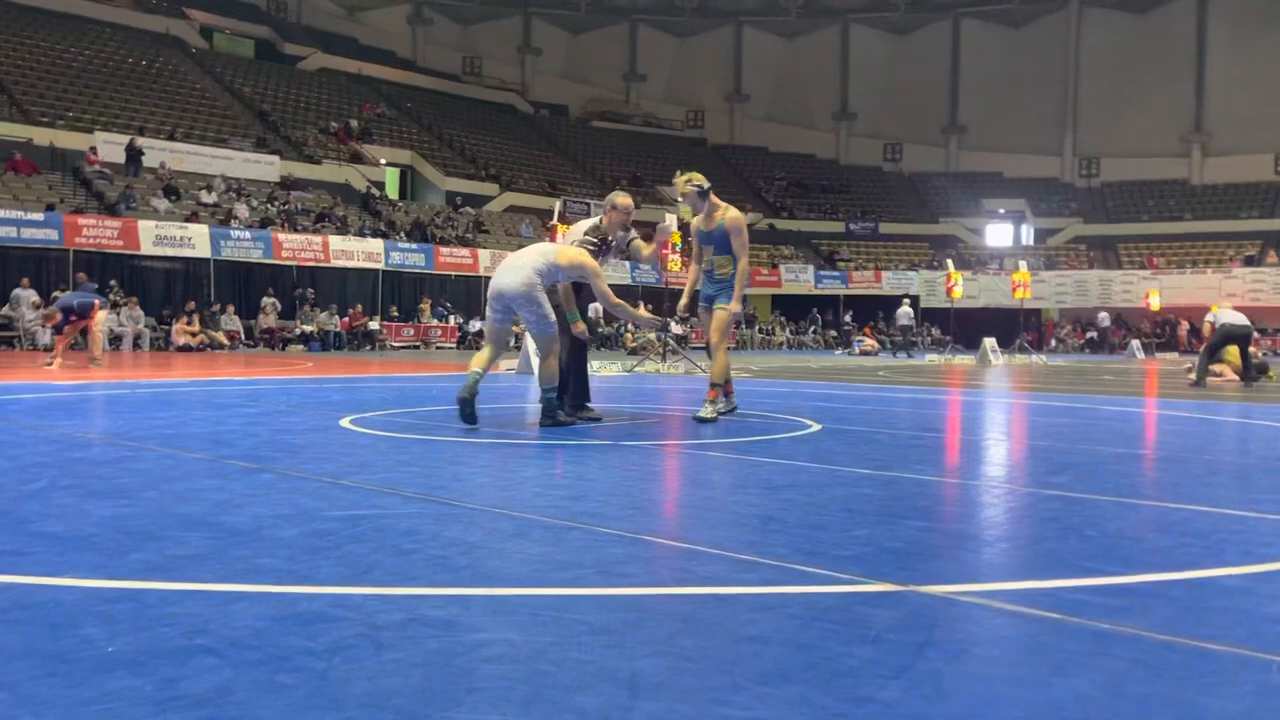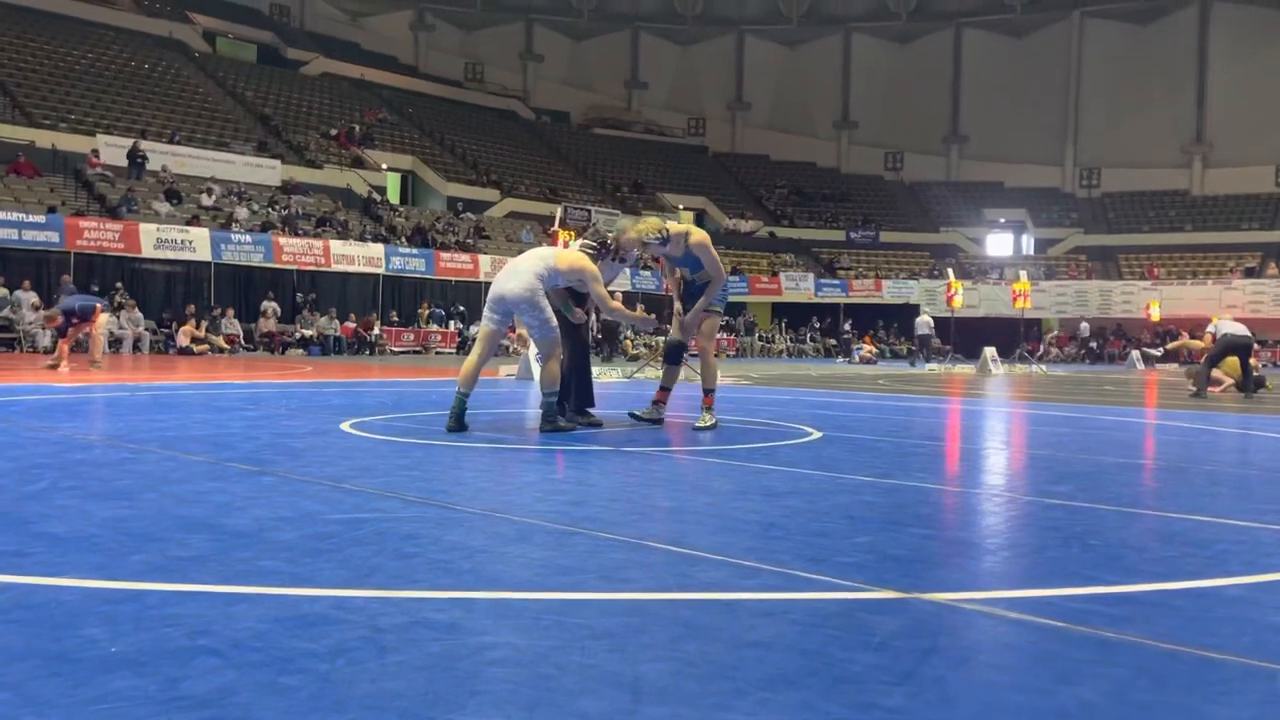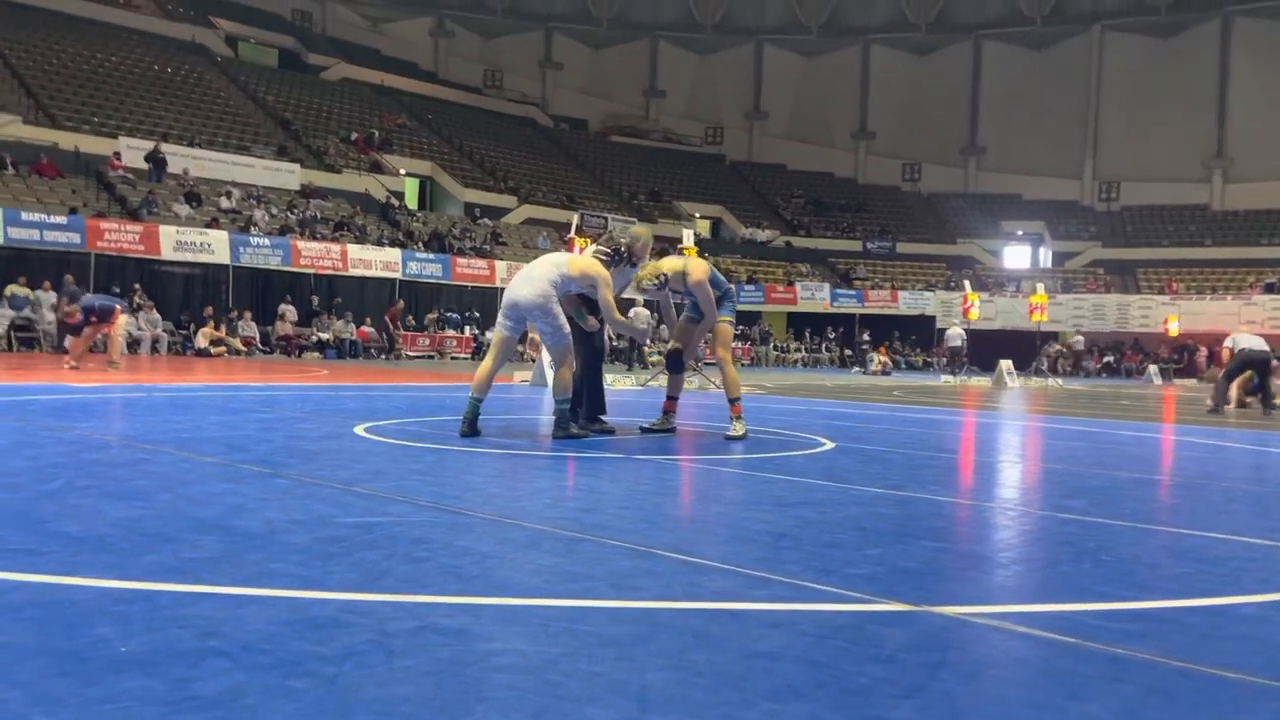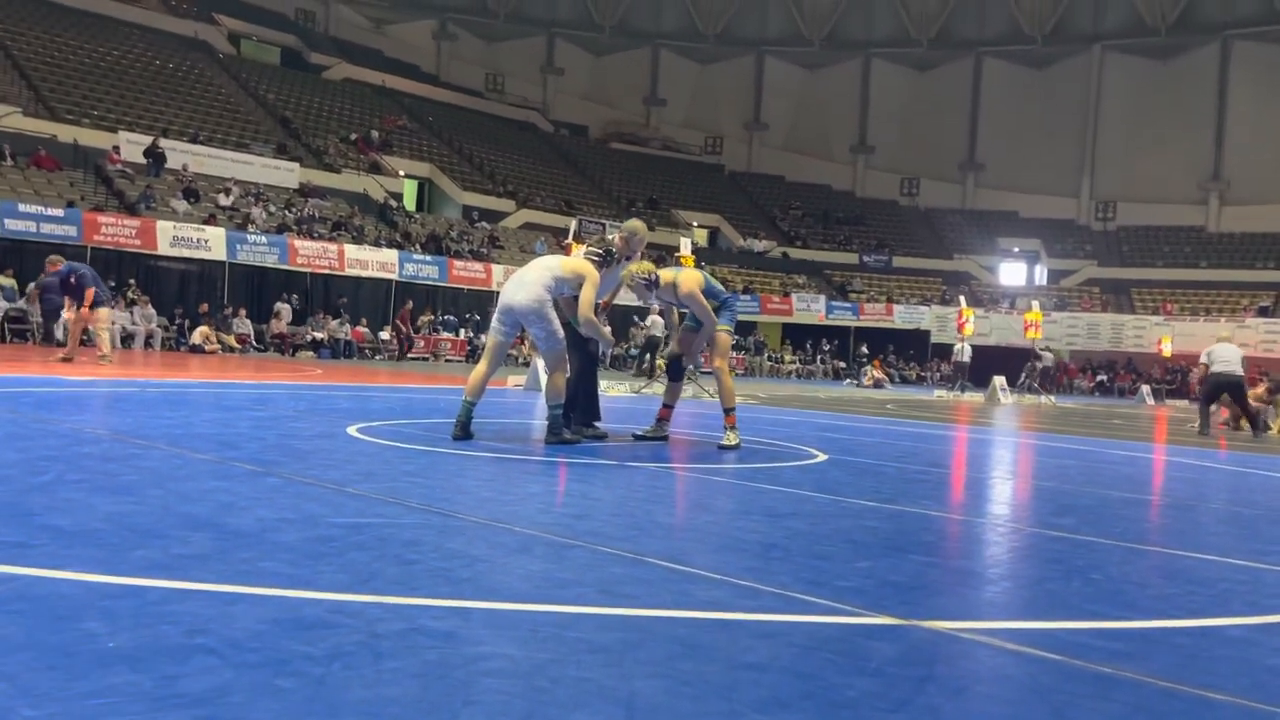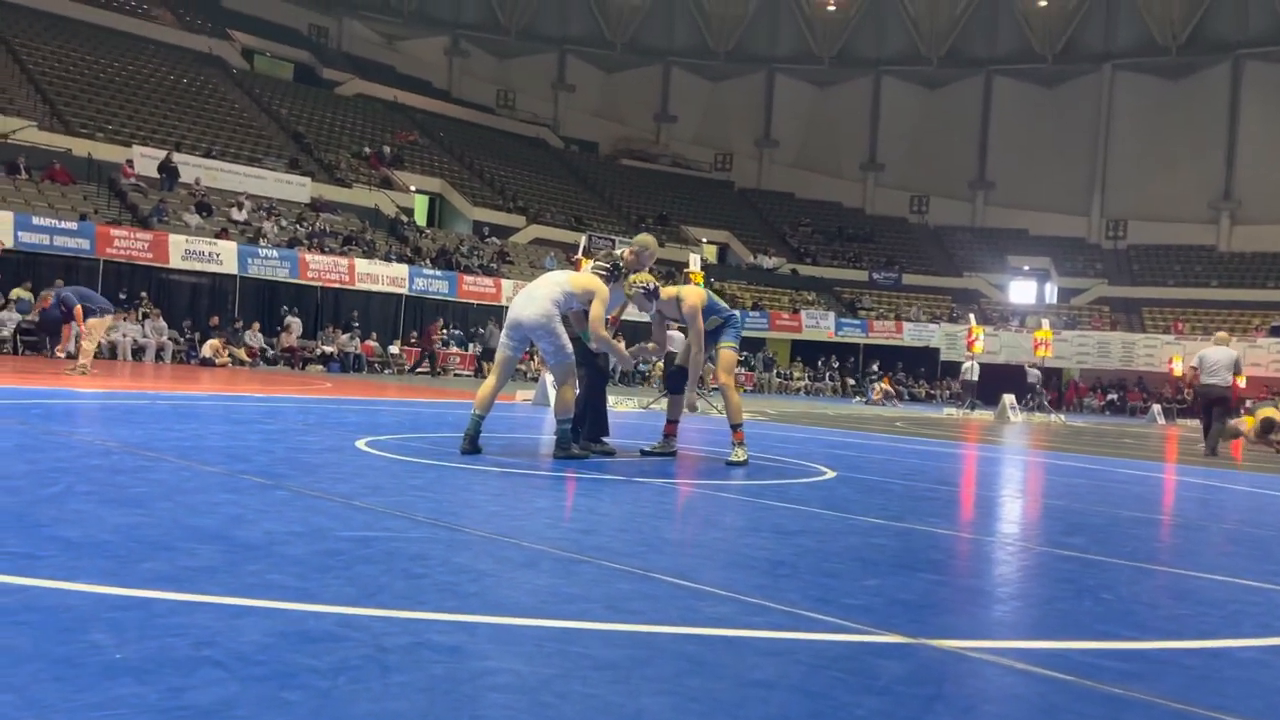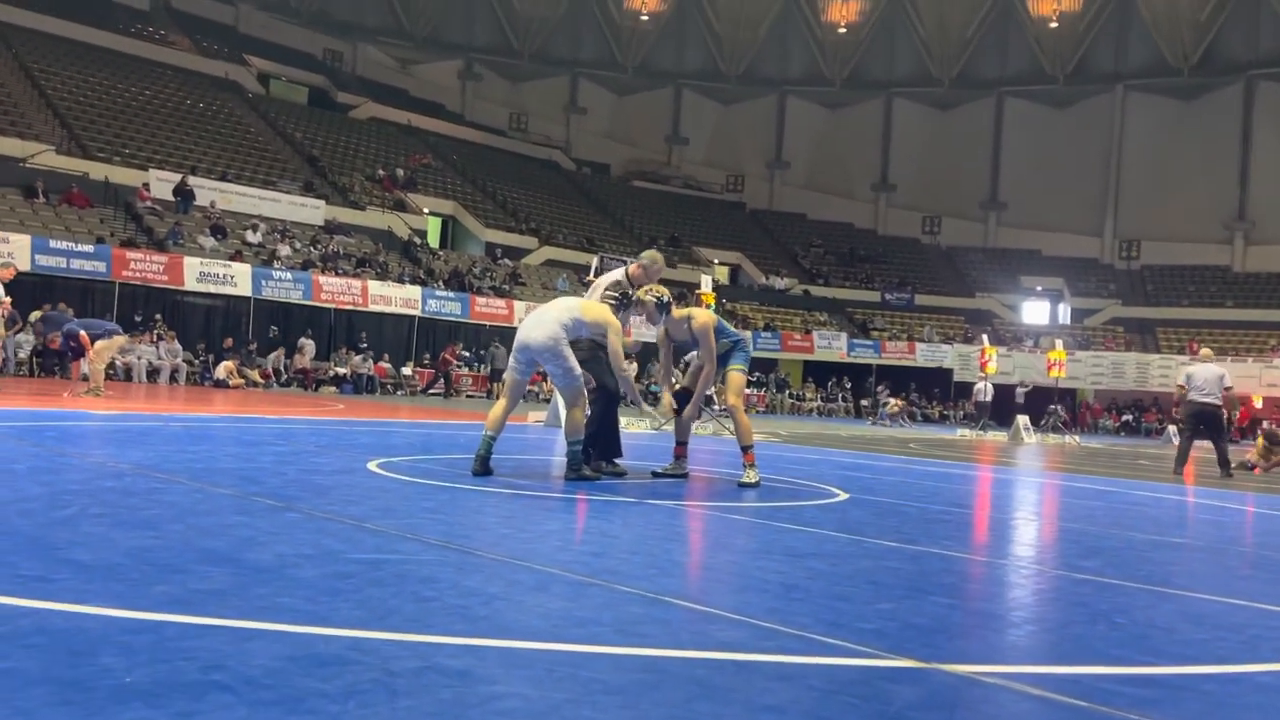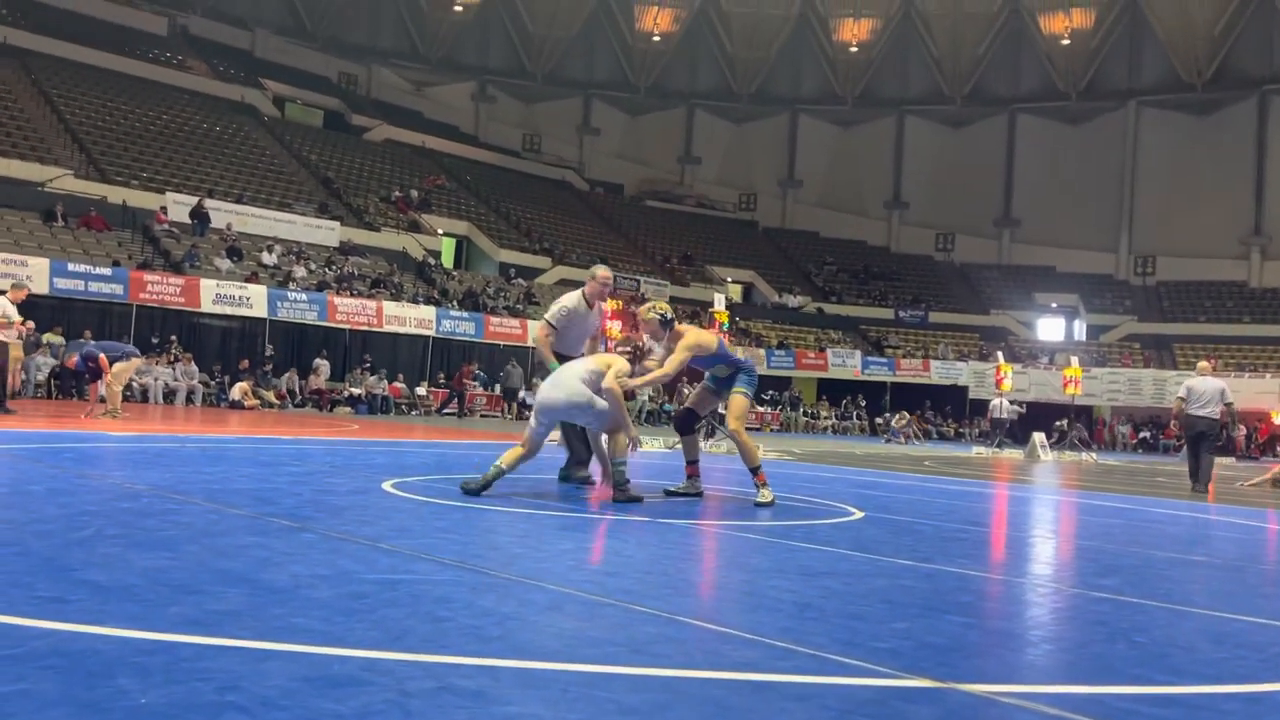
dt=0.7s
person 1, frame 1
left shoulder: (623, 234)
right shoulder: (583, 233)
left elbow: (645, 257)
left wrist: (659, 242)
right wrist: (574, 318)
left hip: (581, 285)
right hip: (558, 285)
left knee: (578, 340)
right knee: (574, 340)
left ankle: (558, 398)
right ankle: (576, 404)
person 1, frame 2
left shoulder: (628, 256)
right shoulder: (586, 249)
left wrist: (589, 302)
right wrist: (570, 310)
left hip: (582, 295)
right hip: (560, 293)
left knee: (578, 348)
right knee: (576, 347)
left ankle: (558, 403)
right ankle: (576, 409)
person 1, frame 3
left shoulder: (640, 260)
right shoulder: (598, 255)
left hip: (596, 302)
right hip: (574, 300)
left knee: (594, 355)
right knee: (589, 354)
left ankle: (572, 409)
right ankle: (589, 415)
person 1, frame 4
left shoulder: (632, 257)
right shoulder: (593, 252)
left wrist: (603, 311)
right hip: (568, 303)
left knee: (588, 359)
right knee: (583, 359)
left ankle: (566, 415)
right ankle: (583, 421)
person 1, frame 5
left shoulder: (639, 271)
right shoulder: (603, 265)
left wrist: (613, 324)
right hip: (576, 318)
left knee: (600, 374)
right knee: (593, 373)
left ankle: (575, 429)
right ankle: (590, 436)
person 1, frame 6
left shoulder: (637, 287)
right shoulder: (612, 283)
left hip: (603, 342)
right hip: (586, 341)
left knee: (610, 395)
right knee: (606, 394)
left ankle: (588, 450)
right ankle: (601, 457)
person 1, frame 7
left shoulder: (600, 309)
right shoulder: (568, 304)
right elbow: (540, 337)
right wrist: (555, 369)
left hip: (575, 362)
right hip: (553, 362)
left ankle: (574, 469)
right ankle: (577, 465)
person 2, frame 1
left shoulder: (732, 218)
right shoulder: (696, 223)
left elbow: (743, 260)
left wrist: (737, 299)
right wrist: (686, 296)
left hip: (728, 287)
right hip: (707, 288)
left knee: (716, 343)
right knee: (713, 347)
left ankle: (712, 404)
right ankle: (728, 399)
person 2, frame 2
left shoulder: (697, 240)
right shoulder: (658, 243)
left elbow: (719, 277)
left wrist: (696, 312)
right wrist: (677, 300)
left hip: (712, 289)
right hip: (689, 289)
left knee: (705, 348)
right knee: (673, 348)
left ankle: (708, 412)
right ankle: (658, 408)
person 2, frame 3
left shoulder: (695, 277)
right shoulder: (657, 273)
left elbow: (711, 315)
right elbow: (665, 306)
left wrist: (692, 345)
right wrist: (676, 336)
left hip: (721, 300)
right hip: (696, 301)
left knee: (722, 357)
right knee: (674, 354)
left ankle: (738, 420)
right ankle: (668, 417)
person 2, frame 4
left shoulder: (684, 288)
right shoulder: (657, 286)
left elbow: (711, 322)
right elbow: (669, 308)
left wrist: (693, 352)
right wrist: (675, 344)
left hip: (722, 308)
right hip: (699, 310)
left knee: (718, 366)
right knee: (674, 363)
left ankle: (732, 430)
right ankle: (661, 425)
person 2, frame 5
left shoulder: (688, 302)
right shoulder: (657, 307)
left elbow: (698, 350)
right elbow: (660, 347)
left wrist: (692, 391)
right wrist: (639, 350)
left hip: (727, 325)
right hip: (704, 328)
left knee: (724, 382)
right knee: (673, 377)
left ankle: (739, 446)
right ankle: (669, 441)
person 2, frame 6
left shoulder: (698, 321)
right shoulder: (663, 333)
left elbow: (710, 367)
right elbow: (666, 370)
left wrist: (695, 405)
right wrist: (667, 394)
left hip: (735, 349)
right hip: (712, 353)
left knee: (733, 404)
right knee: (679, 401)
left ankle: (751, 467)
right ankle: (680, 463)
person 2, frame 7
left shoulder: (690, 339)
right shoulder: (670, 342)
left elbow: (666, 374)
right elbow: (658, 366)
left wrist: (632, 384)
left hip: (742, 374)
right hip: (719, 376)
left knee: (734, 429)
right knee: (682, 420)
left ankle: (763, 486)
right ankle: (693, 482)
person 3, frame 1
left shoulder: (560, 251)
right shoulder: (588, 262)
right elbow: (612, 304)
right wrist: (640, 317)
left hip: (499, 279)
right hip: (522, 284)
left knee: (493, 347)
right knee: (550, 349)
left ankle: (469, 390)
right ankle: (549, 413)
person 3, frame 2
left shoulder: (559, 254)
right shoulder: (587, 266)
right elbow: (610, 309)
right wrist: (638, 318)
left hip: (500, 284)
right hip: (524, 289)
left knee: (480, 352)
right knee: (552, 354)
left ankle: (456, 415)
right ankle: (549, 418)
person 3, frame 3
left shoulder: (572, 261)
right shoulder: (600, 273)
right elbow: (613, 320)
left wrist: (533, 331)
right wrist: (638, 332)
left hip: (514, 289)
right hip: (538, 296)
left knee: (494, 358)
right knee: (564, 361)
left ankle: (469, 420)
right ankle: (562, 424)
person 3, frame 4
left shoulder: (564, 262)
right shoulder: (592, 273)
right elbow: (586, 318)
right wrist: (605, 338)
left hip: (509, 294)
right hip: (533, 300)
left knee: (488, 363)
right knee: (558, 366)
left ankle: (462, 424)
right ankle: (555, 429)
person 3, frame 5
left shoulder: (571, 276)
right shoulder: (600, 289)
right elbow: (598, 334)
right wrist: (622, 355)
left hip: (517, 308)
right hip: (541, 314)
left knee: (497, 377)
right knee: (567, 380)
left ankle: (470, 437)
right ankle: (563, 444)
person 3, frame 6
left shoulder: (585, 305)
right shoulder: (611, 321)
right elbow: (620, 370)
right wrist: (640, 402)
left hip: (525, 331)
right hip: (549, 338)
left knee: (507, 398)
right knee: (576, 403)
left ankle: (481, 459)
right ankle: (574, 466)
person 3, frame 7
right shoulder: (623, 365)
left elbow: (592, 431)
right elbow: (609, 386)
left wrist: (605, 463)
right wrist: (629, 426)
left hip: (546, 393)
right hip: (571, 394)
left knee: (527, 449)
right knee: (617, 426)
left ankle: (484, 480)
right ankle: (620, 489)
